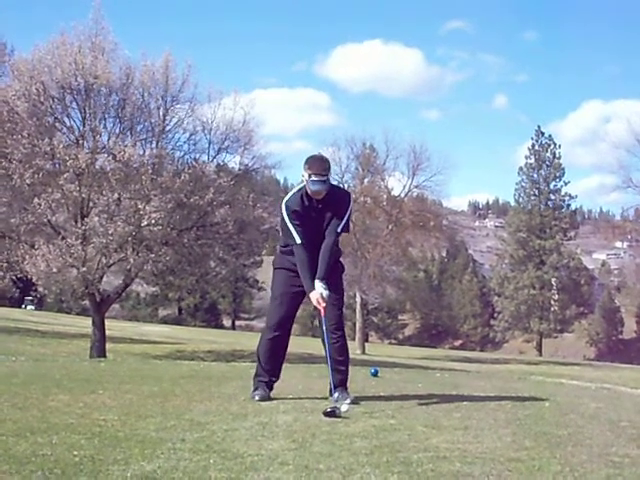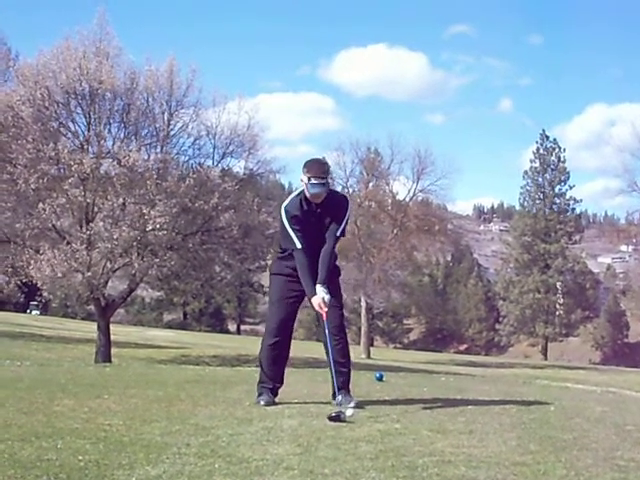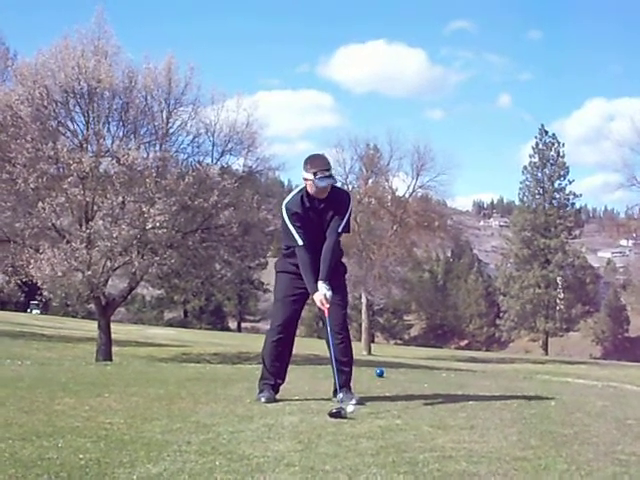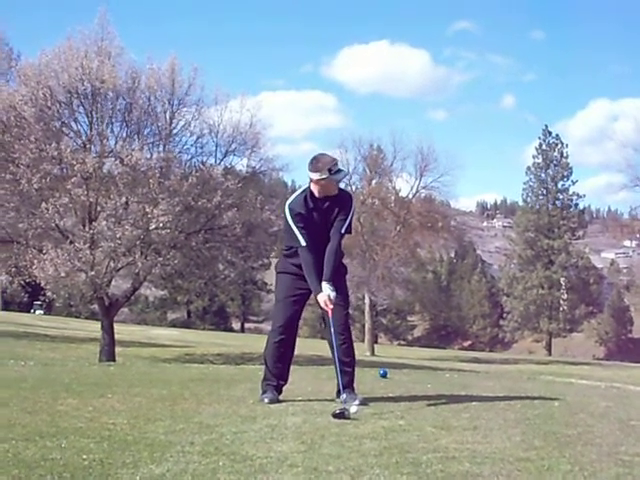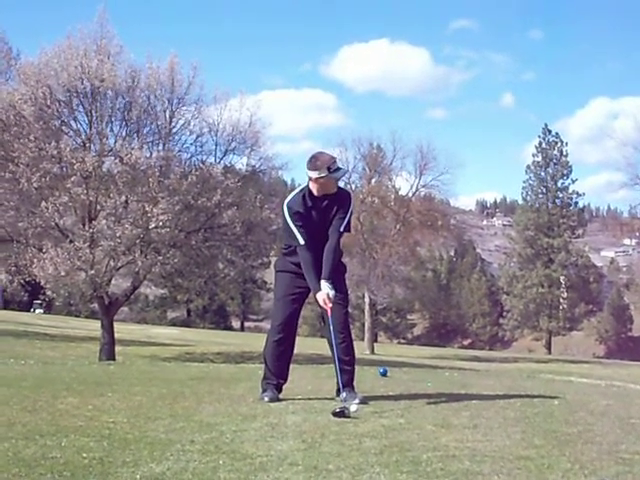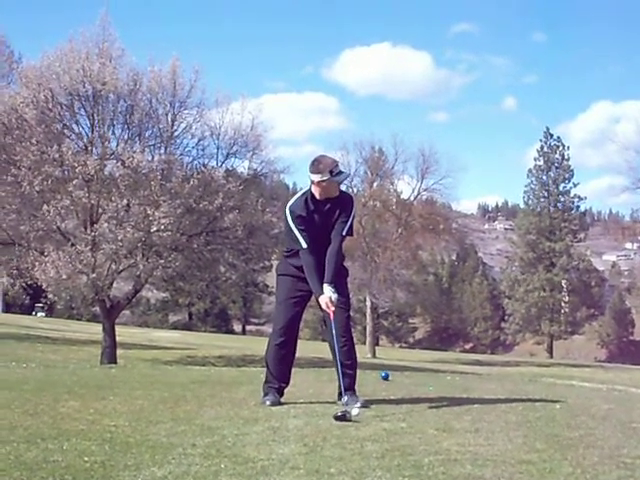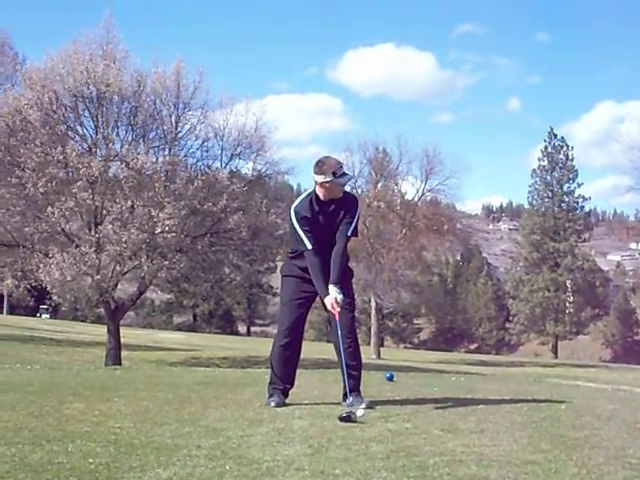
dt=0.3s
person 1, frame 1
left shoulder: (342, 198)
right shoulder: (291, 202)
left elbow: (331, 240)
right elbow: (300, 247)
left wrist: (321, 281)
right wrist: (310, 288)
left hip: (327, 266)
right hip: (292, 264)
left knee: (334, 324)
right knee: (277, 322)
left ankle: (339, 387)
right ankle: (263, 382)
person 1, frame 2
left shoulder: (340, 203)
right shoulder: (290, 207)
left elbow: (330, 245)
right elbow: (300, 252)
left wrist: (321, 285)
right wrist: (311, 292)
left hip: (325, 271)
right hip: (289, 270)
left knee: (335, 327)
right knee: (276, 327)
left ankle: (342, 391)
right ankle: (267, 389)
person 1, frame 3
left shoulder: (342, 199)
right shoulder: (292, 204)
left elbow: (332, 241)
right elbow: (302, 248)
left wrist: (323, 282)
right wrist: (313, 289)
left hip: (330, 268)
right hip: (294, 268)
left knee: (339, 325)
right knee: (281, 324)
left ankle: (343, 388)
right ankle: (268, 385)
person 1, frame 4
left shoulder: (344, 200)
right shoulder: (295, 205)
left elbow: (335, 242)
right elbow: (305, 250)
left wrist: (327, 283)
right wrist: (317, 290)
left hip: (331, 269)
right hip: (294, 268)
left knee: (341, 325)
right knee: (283, 325)
left ankle: (346, 389)
right ankle: (271, 386)
person 1, frame 5
left shoulder: (343, 198)
right shoulder: (293, 204)
left elbow: (333, 241)
right elbow: (303, 248)
left wrist: (326, 281)
right wrist: (315, 289)
left hip: (330, 267)
right hip: (293, 266)
left knee: (340, 324)
right knee: (282, 323)
left ankle: (346, 387)
right ankle: (271, 385)
person 1, frame 6
left shoulder: (345, 201)
right shoulder: (296, 207)
left elbow: (335, 244)
right elbow: (306, 252)
left wrist: (328, 285)
right wrist: (318, 292)
left hip: (332, 271)
right hip: (295, 270)
left knee: (342, 328)
right knee: (283, 327)
left ankle: (348, 391)
right ankle: (273, 389)
person 1, frame 7
left shoulder: (349, 202)
right shoulder: (300, 208)
left elbow: (340, 245)
right elbow: (311, 253)
left wrist: (334, 286)
right wrist: (324, 293)
left hip: (336, 272)
right hip: (300, 271)
left knee: (347, 329)
right knee: (288, 328)
left ankle: (353, 392)
right ankle: (277, 390)
